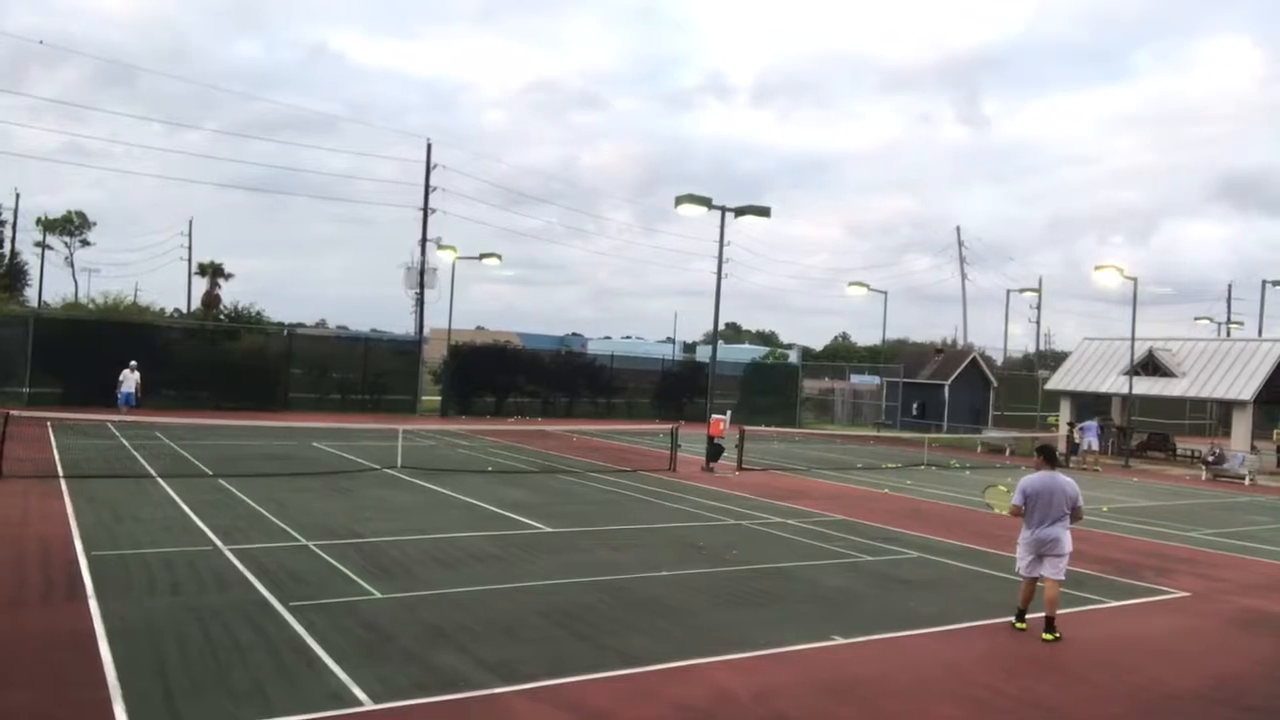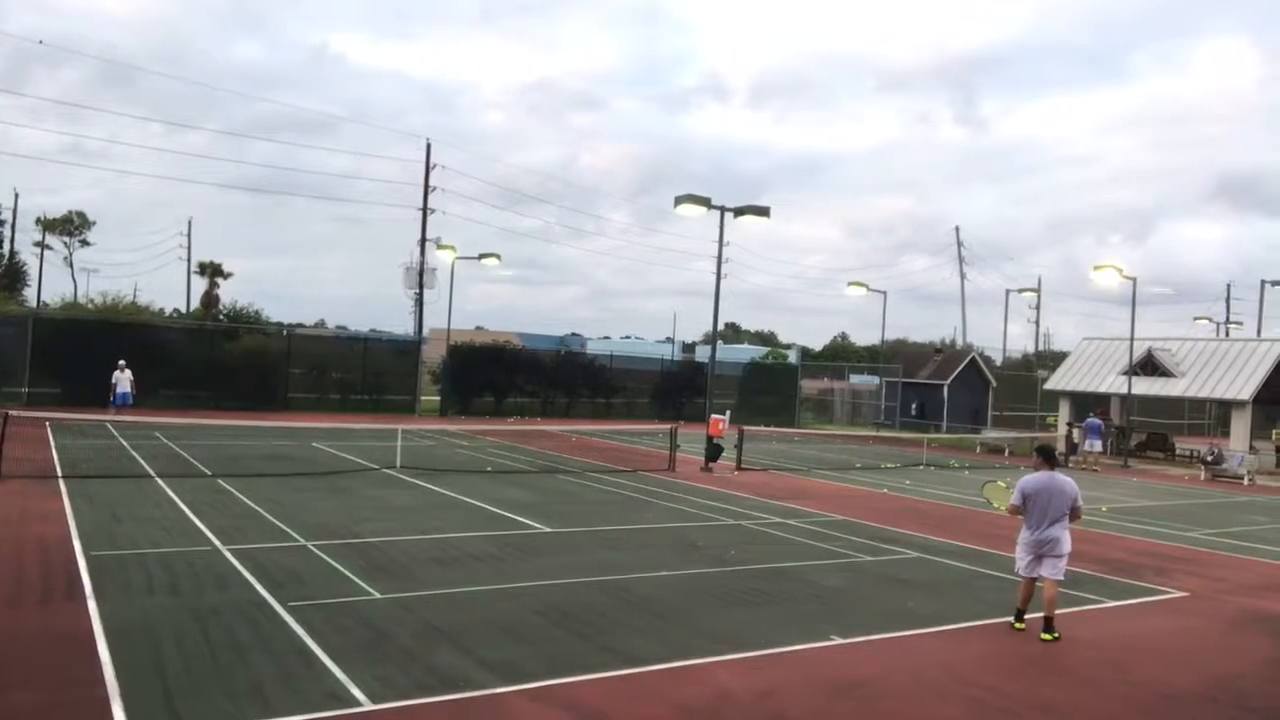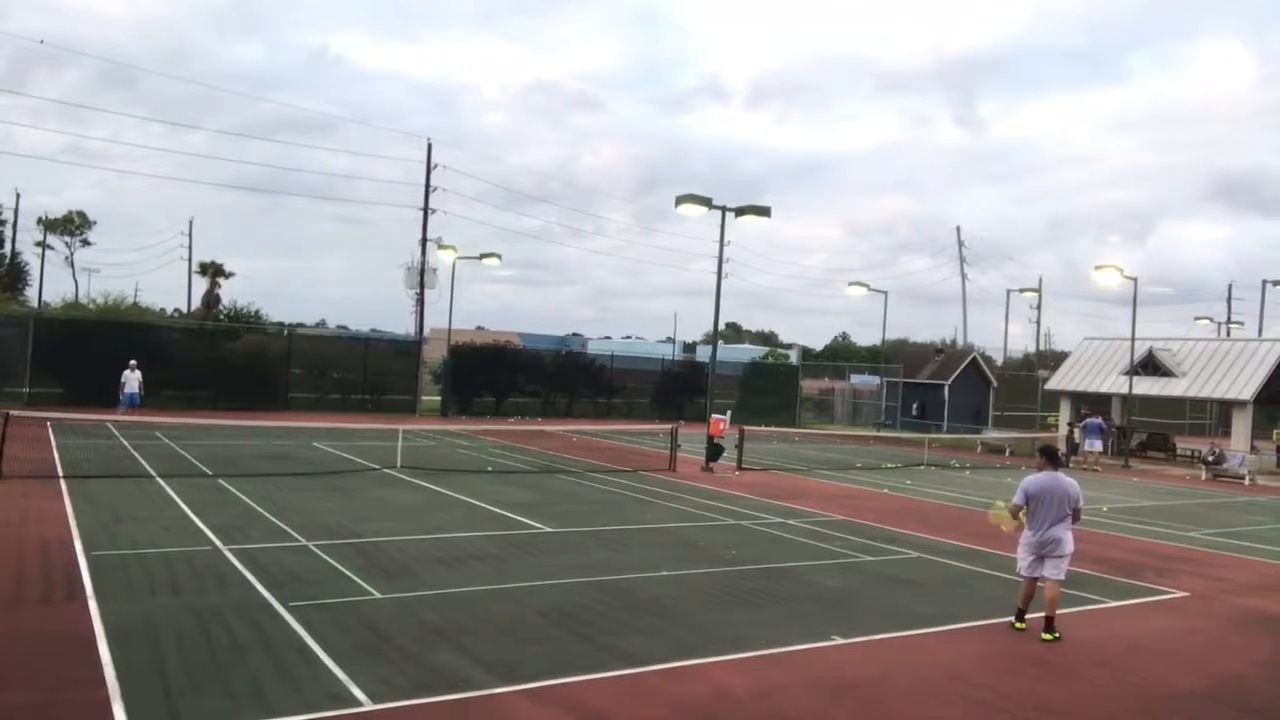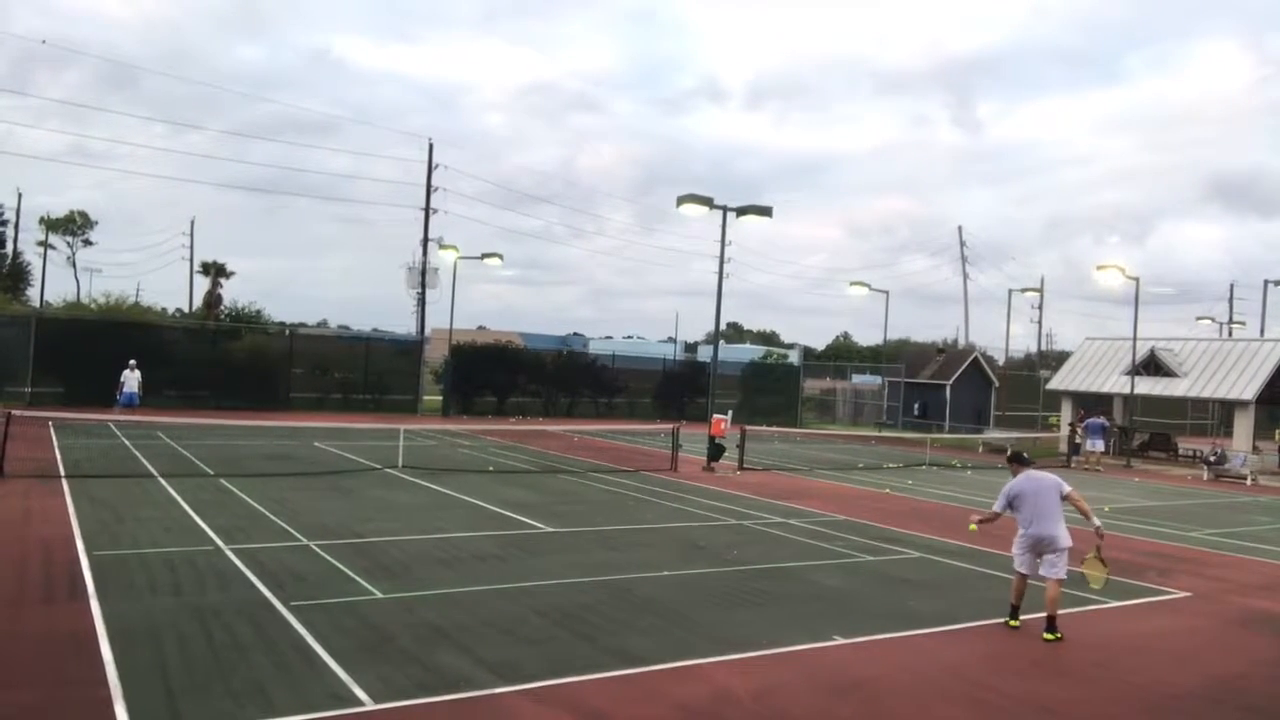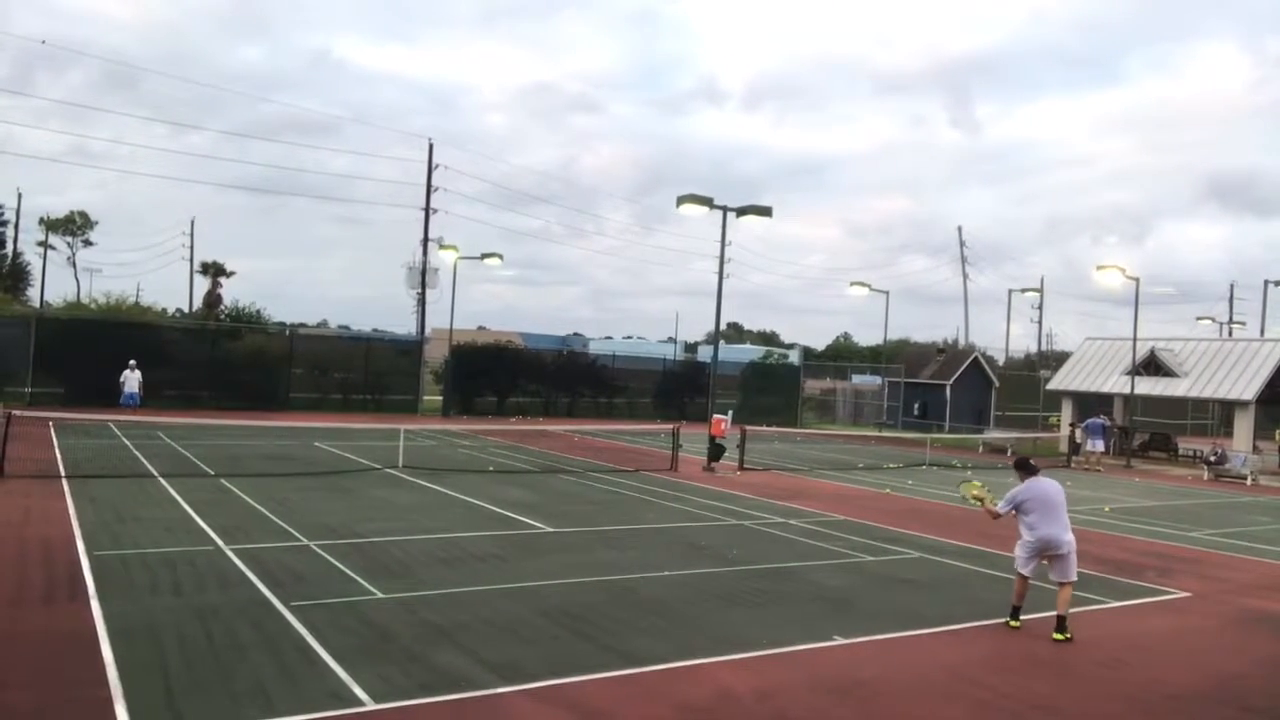
dt=1s
person 1, frame 1
left shoulder: (1027, 482)
right shoulder: (1070, 484)
left elbow: (1015, 511)
right elbow: (1079, 515)
left hip: (1032, 538)
right hip: (1057, 539)
left knee: (1028, 579)
right knee: (1052, 582)
left ankle: (1020, 619)
right ankle: (1049, 628)
person 1, frame 2
left shoulder: (1026, 482)
right shoulder: (1069, 484)
left elbow: (1013, 510)
right elbow: (1077, 514)
left hip: (1031, 538)
right hip: (1057, 540)
left knee: (1027, 579)
right knee: (1050, 582)
left ankle: (1019, 619)
right ankle: (1047, 628)
person 1, frame 3
left shoulder: (1029, 482)
right shoulder: (1072, 485)
left elbow: (1014, 510)
right elbow: (1077, 517)
left wrist: (1018, 518)
left hip: (1033, 539)
right hip: (1059, 540)
left knee: (1029, 579)
right knee: (1053, 582)
left ankle: (1019, 619)
right ankle: (1048, 628)
person 1, frame 4
left shoulder: (1011, 487)
right shoulder: (1053, 479)
left elbow: (994, 516)
right elbow: (1078, 501)
left wrist: (979, 520)
right wrist: (1095, 522)
left hip: (1028, 536)
right hip: (1055, 536)
left knee: (1021, 574)
right knee: (1053, 581)
left ankle: (1014, 617)
right ankle: (1050, 628)
person 1, frame 5
left shoulder: (1017, 493)
right shoulder: (1056, 486)
left elbow: (995, 514)
left wrist: (984, 502)
left hip: (1033, 540)
right hip: (1061, 540)
left knee: (1022, 576)
right knee: (1065, 584)
left ankle: (1014, 617)
right ankle: (1060, 628)
